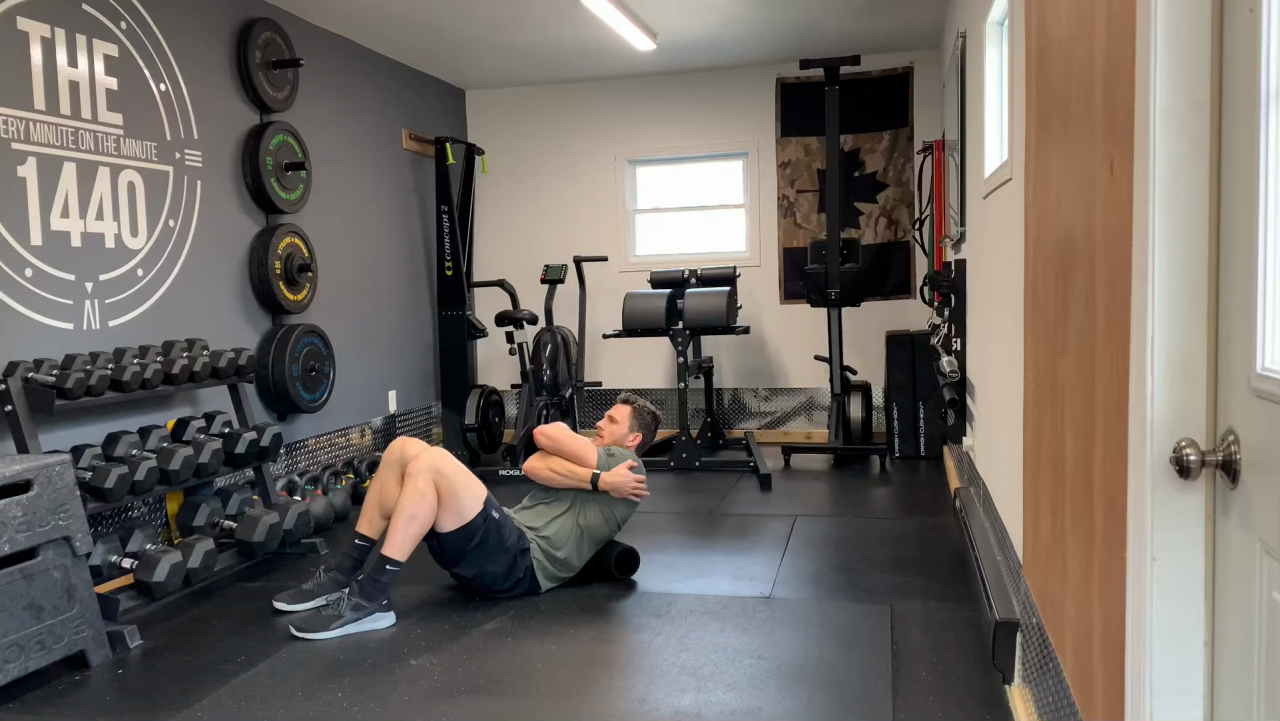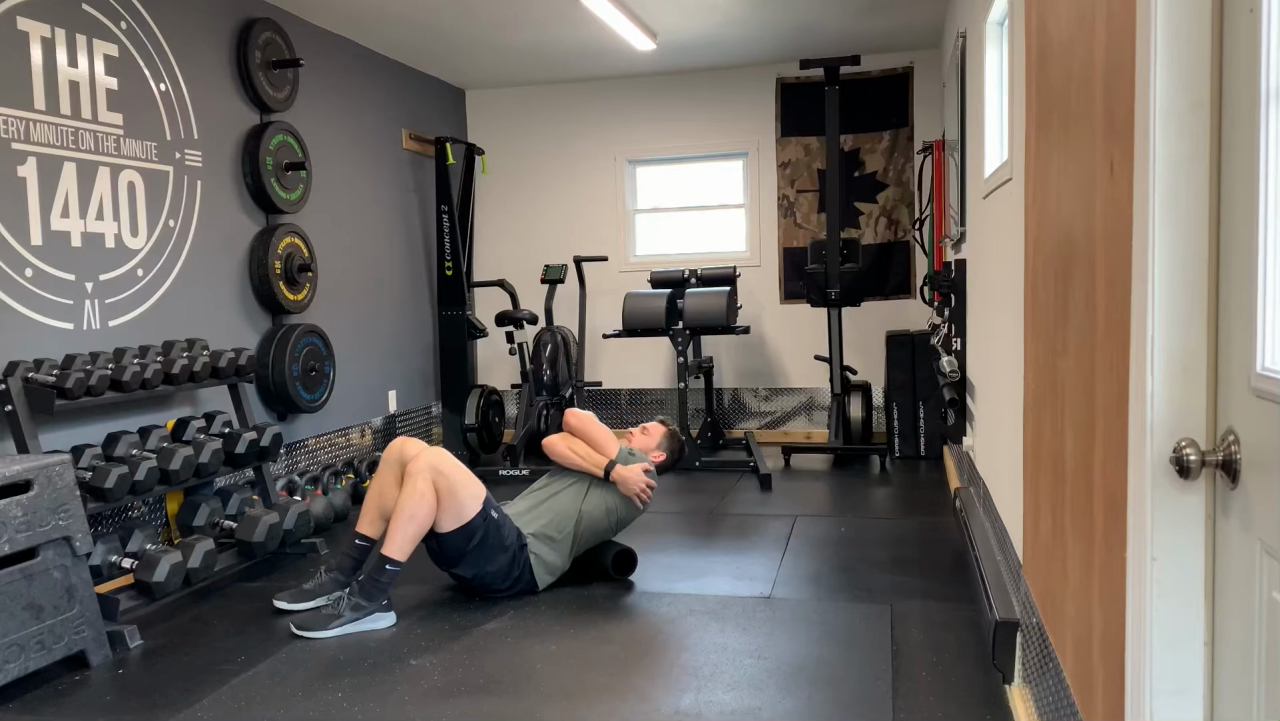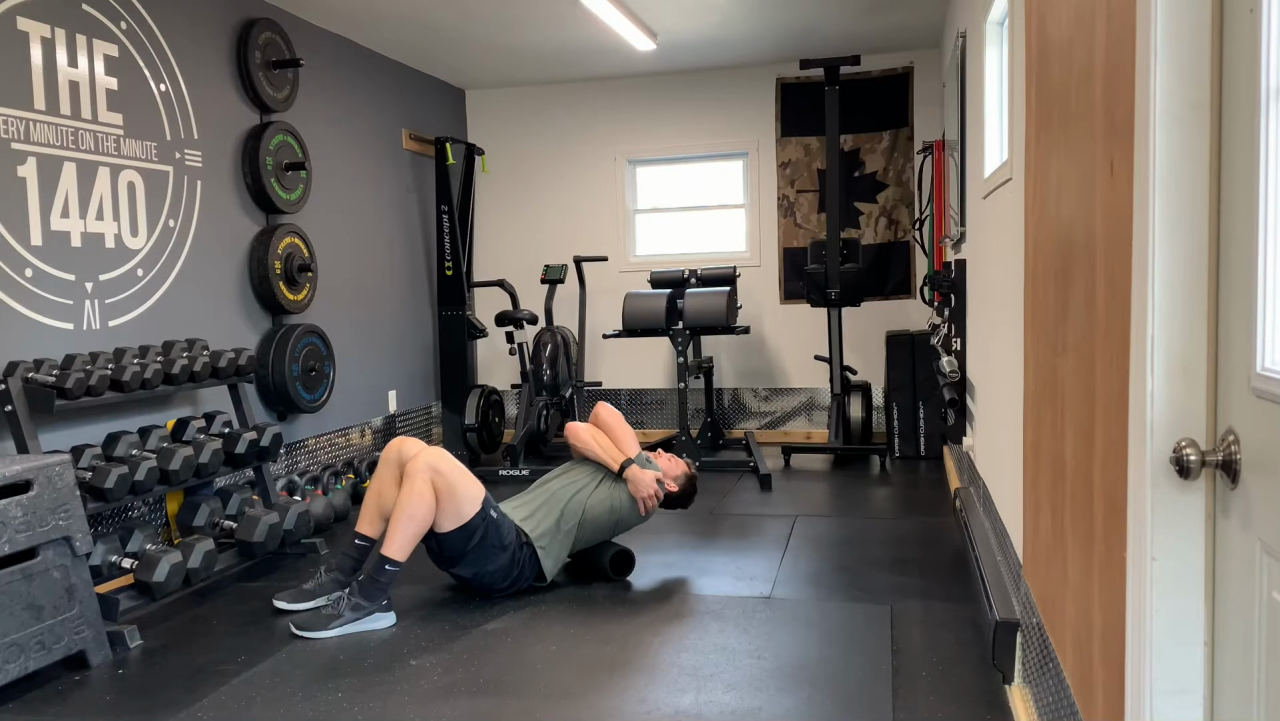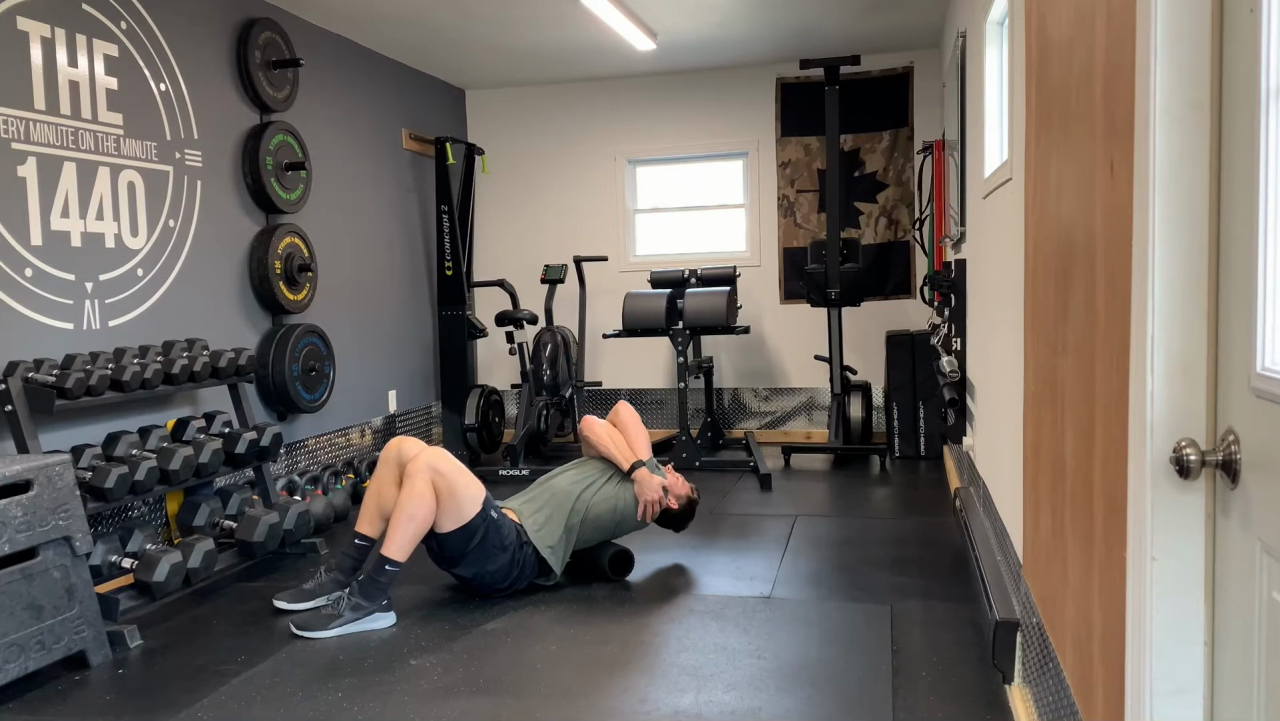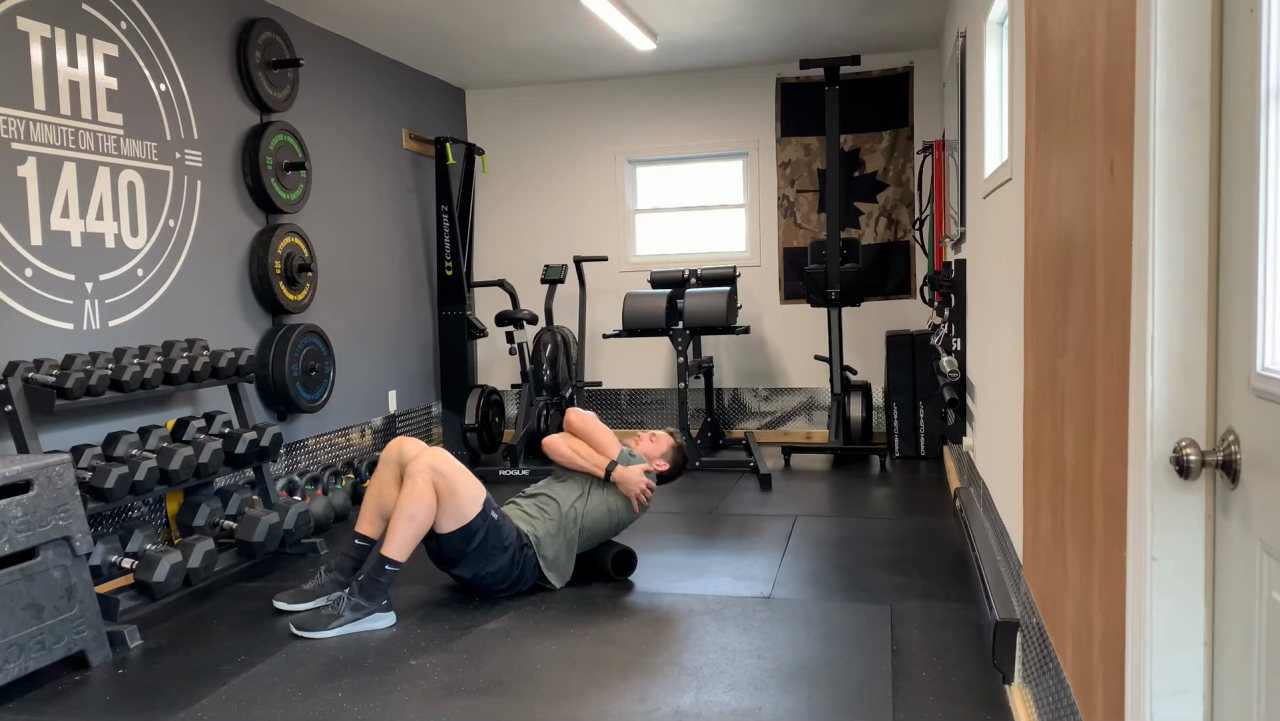
dt=0.7s
person 1, frame 1
left shoulder: (627, 468)
right shoulder: (601, 471)
left elbow: (547, 434)
right elbow: (535, 466)
right wrist: (599, 479)
left hip: (516, 563)
right hip: (495, 547)
left knee: (430, 462)
right knee: (406, 449)
left ankle: (370, 599)
right ankle: (343, 573)
person 1, frame 2
left shoulder: (640, 475)
right shoulder: (611, 468)
left elbow: (574, 418)
right elbow: (553, 444)
right wrist: (611, 470)
left hip: (511, 560)
right hip: (492, 542)
left knee: (430, 462)
right knee: (404, 449)
left ankle: (370, 599)
right ankle: (344, 574)
person 1, frame 3
left shoulder: (643, 486)
right shoulder: (614, 469)
right elbow: (575, 430)
right wrist: (625, 463)
left hip: (508, 557)
right hip: (491, 539)
left knee: (429, 462)
right knee: (403, 448)
left ankle: (370, 599)
right ankle: (344, 573)
person 1, frame 4
left shoulder: (646, 485)
right shoulder: (620, 471)
right elbow: (590, 425)
right wrist: (635, 465)
left hip: (509, 554)
right hip: (492, 531)
left knee: (429, 463)
right knee: (401, 449)
left ankle: (369, 599)
right ankle: (345, 572)
person 1, frame 5
left shoulder: (638, 481)
right shoulder: (603, 467)
left elbow: (576, 418)
right elbow: (553, 444)
right wrist: (610, 469)
left hip: (512, 558)
right hip: (490, 542)
left knee: (431, 462)
right knee: (403, 449)
left ankle: (370, 600)
right ankle: (343, 574)
